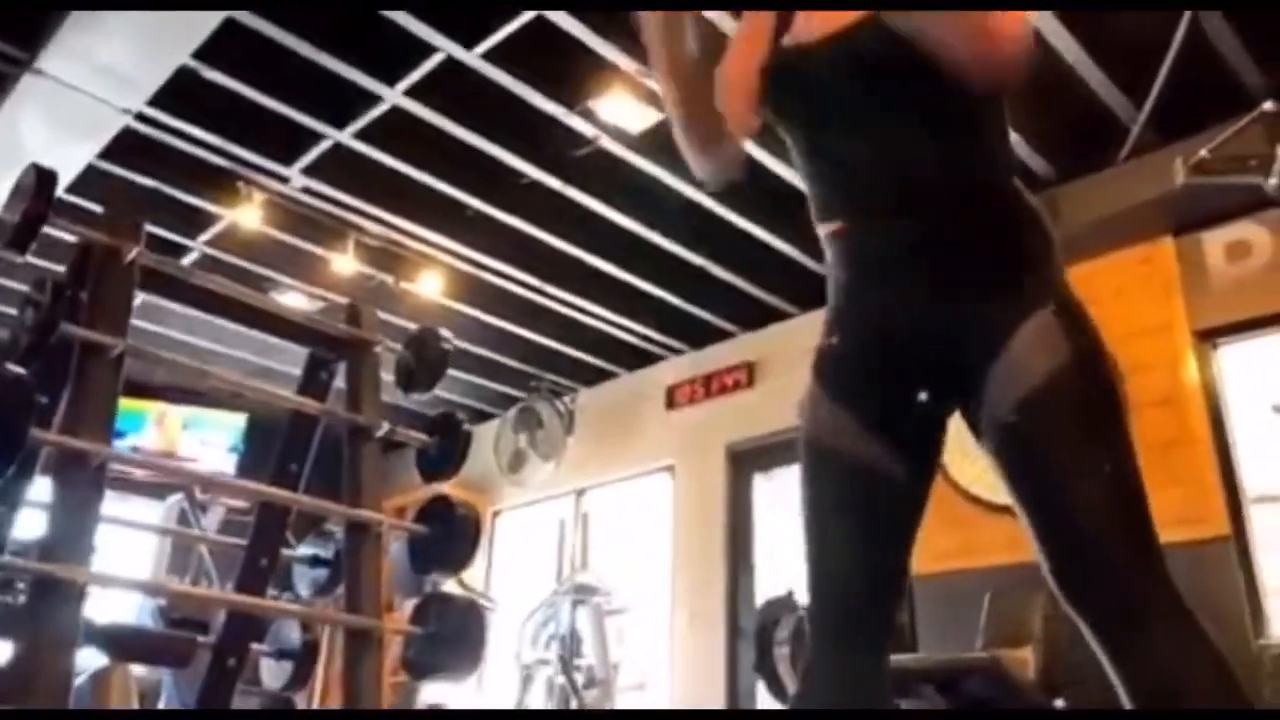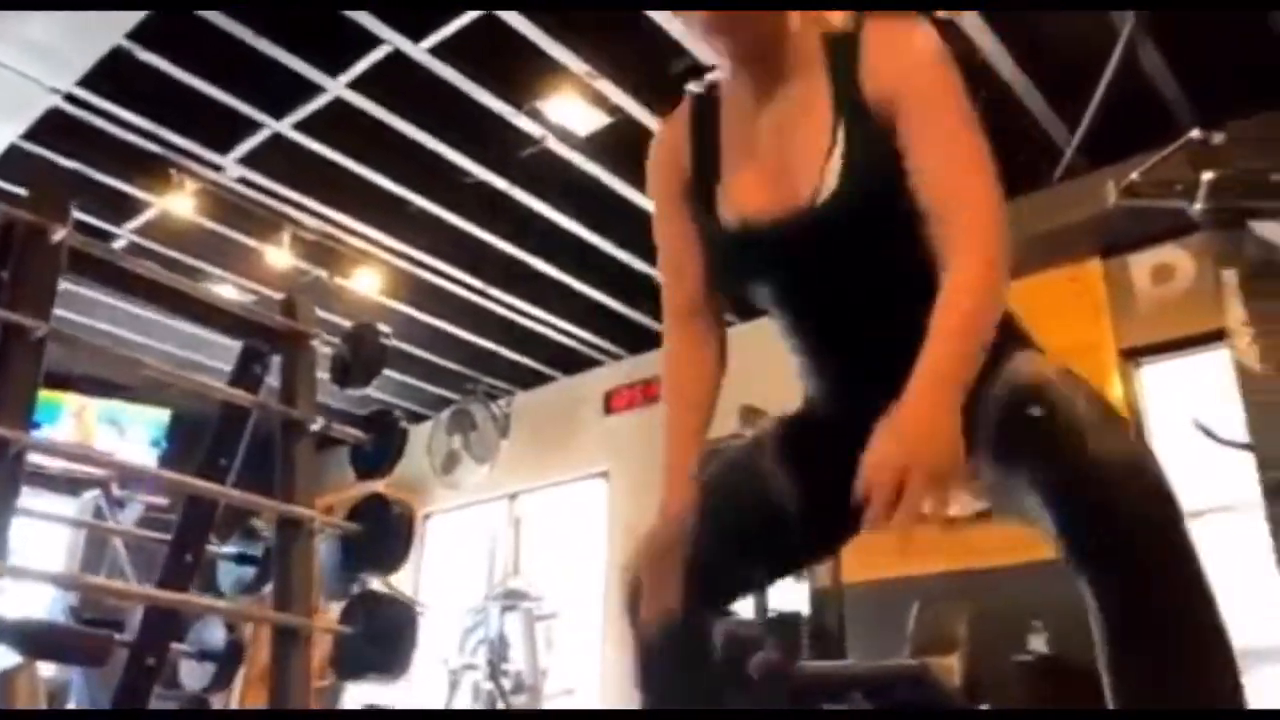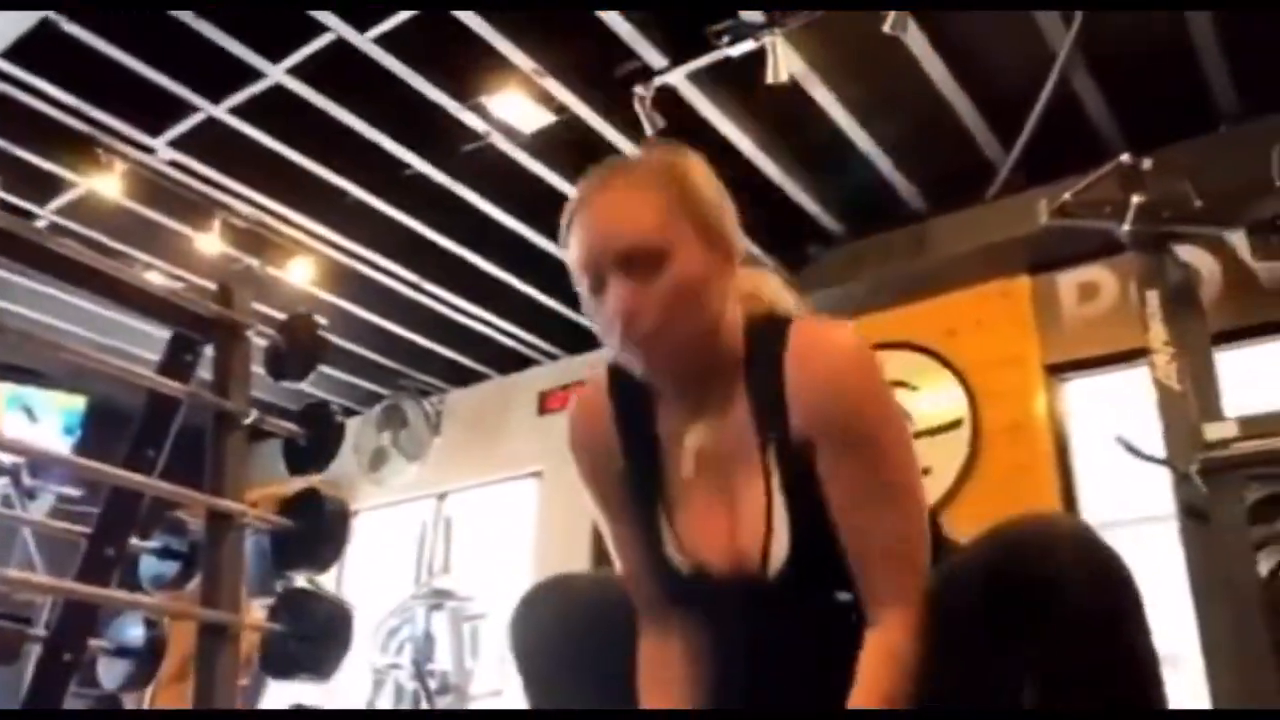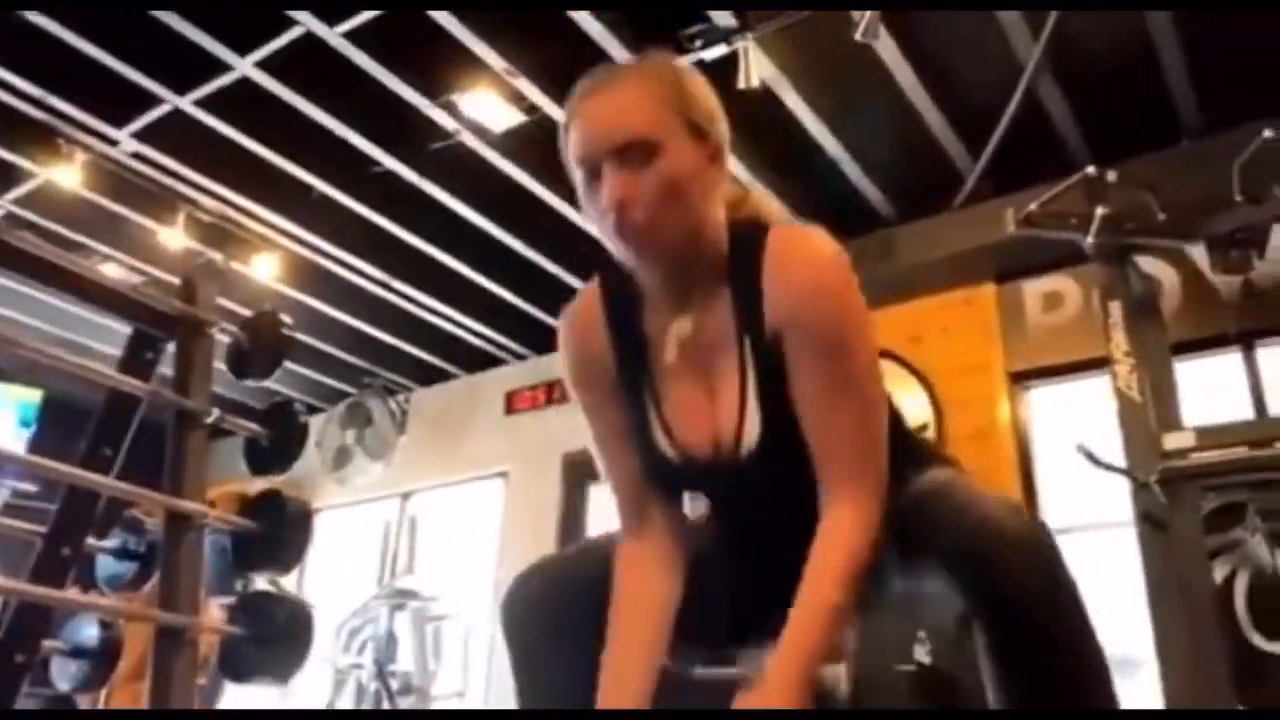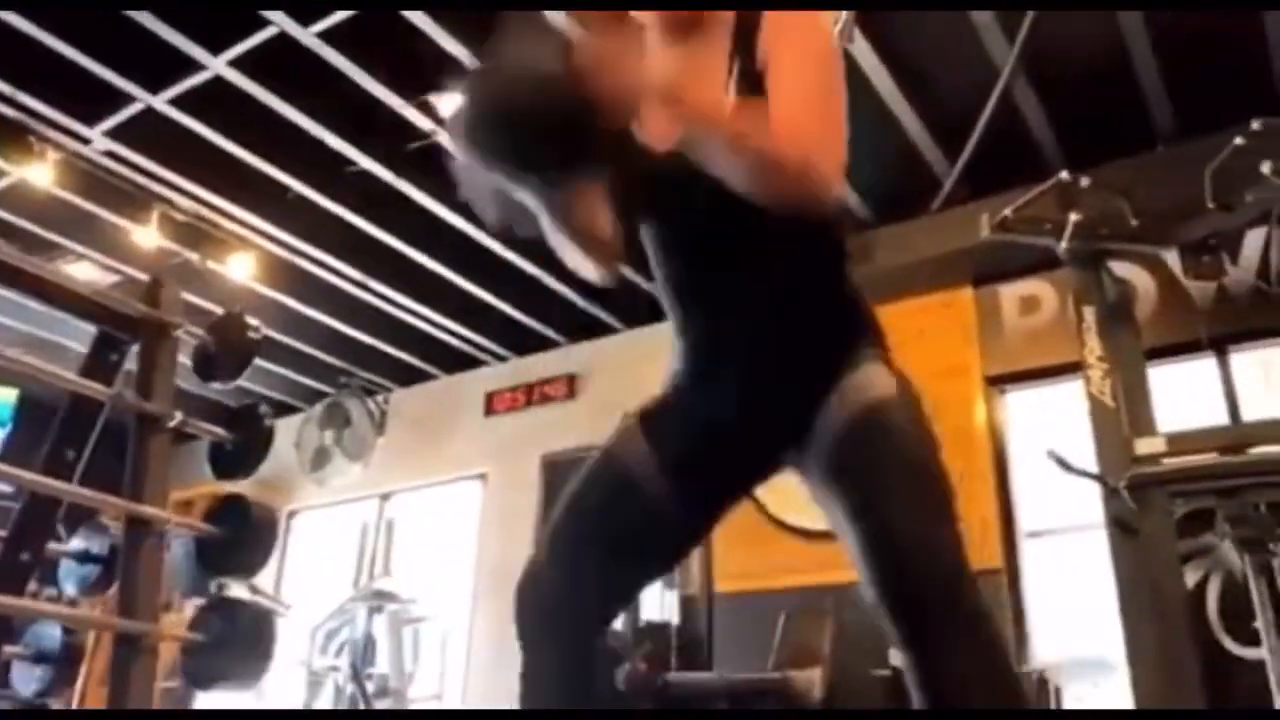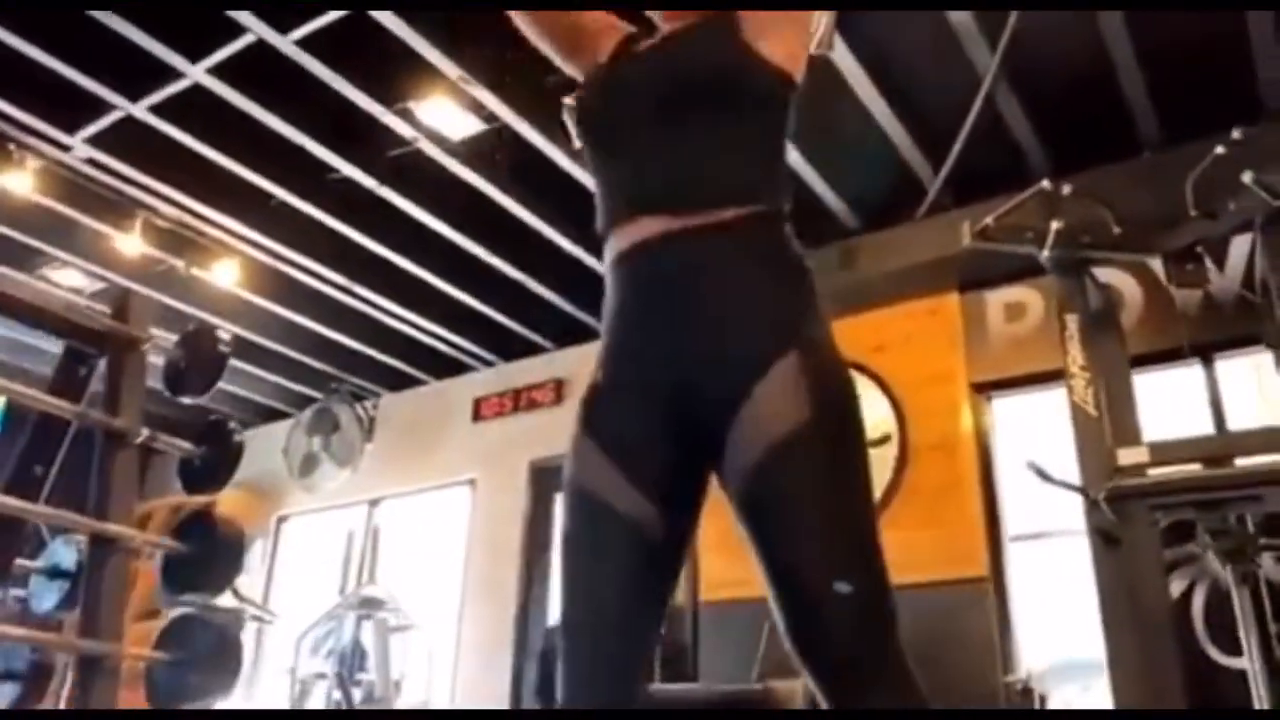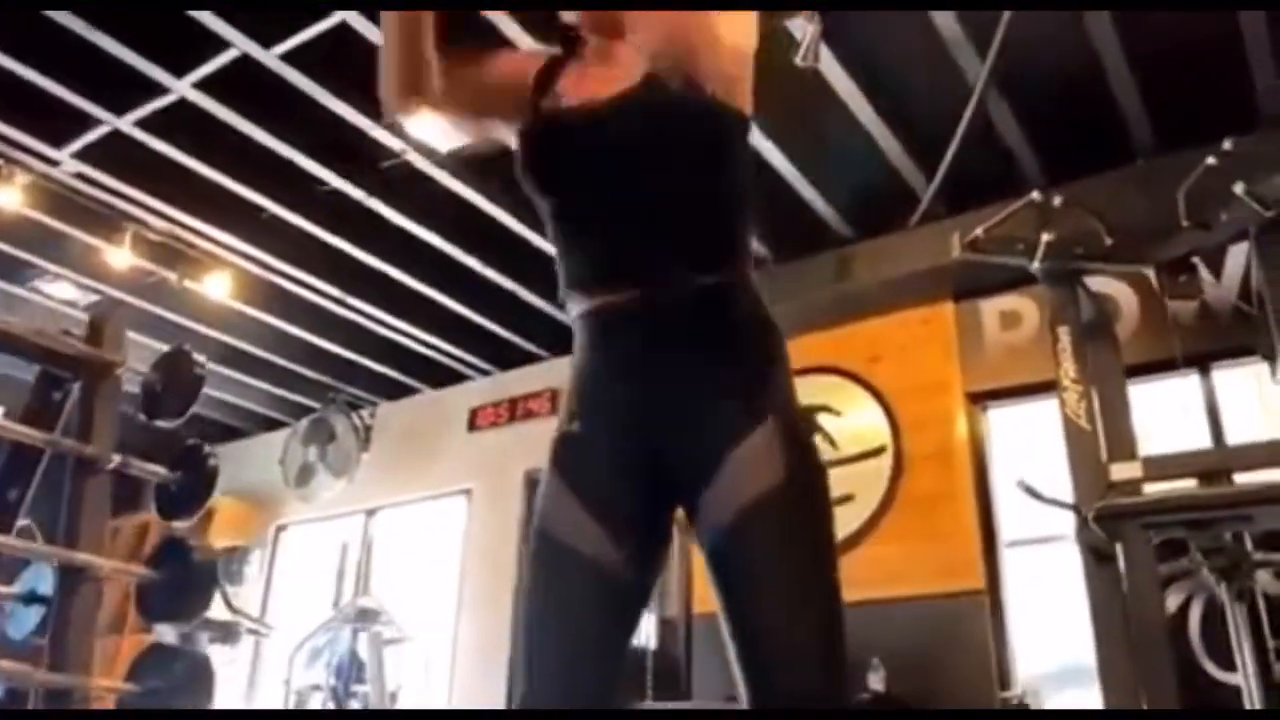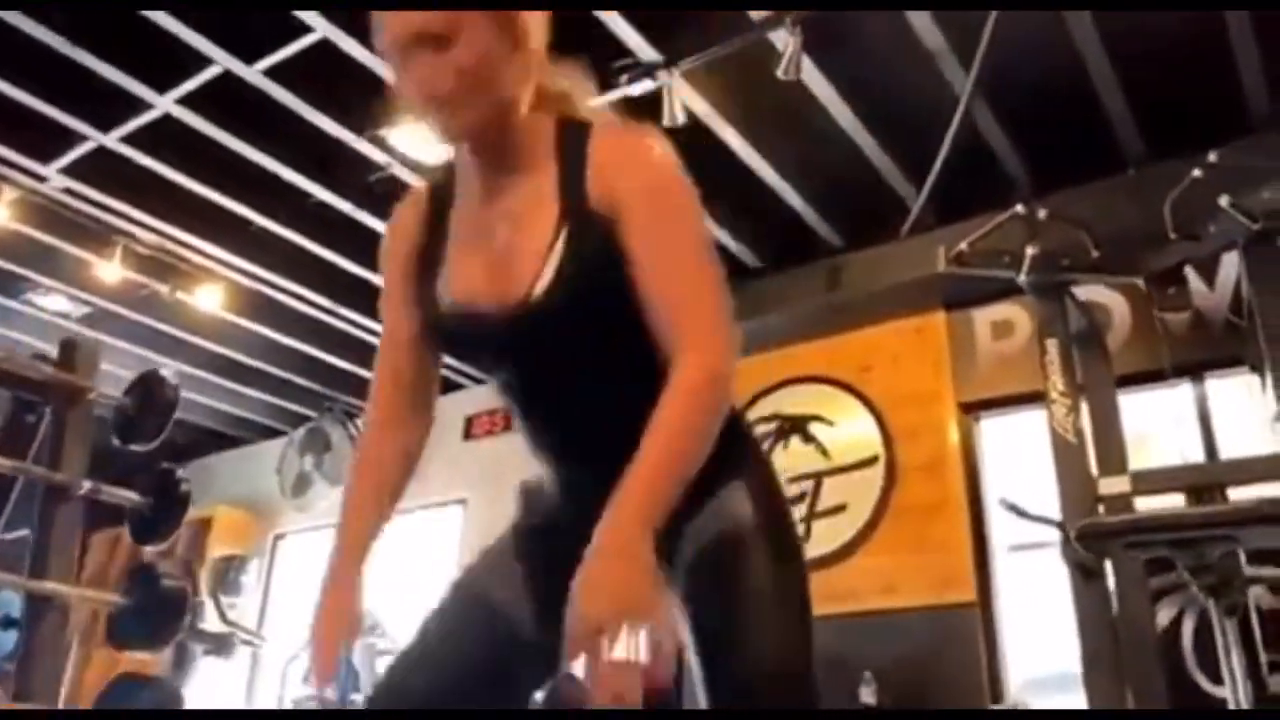
dt=0.3s
person 1, frame 1
right shoulder: (770, 25)
left elbow: (1000, 47)
right elbow: (710, 154)
right wrist: (668, 37)
left hip: (989, 280)
right hip: (865, 310)
left knee: (1117, 585)
right knee: (844, 620)
person 1, frame 2
left shoulder: (887, 54)
right shoulder: (680, 146)
left elbow: (978, 247)
right elbow: (691, 329)
left wrist: (927, 404)
right wrist: (677, 496)
left hip: (972, 378)
right hip: (842, 419)
left knee: (1123, 522)
right knee: (662, 590)
person 1, frame 3
left shoulder: (821, 366)
right shoulder: (600, 420)
left elbow: (896, 611)
right elbow: (667, 628)
left hip: (924, 641)
right hip: (774, 661)
left knee: (1062, 564)
right knee: (554, 623)
person 1, frame 4
left shoulder: (799, 269)
right shoulder: (593, 330)
left elbow: (855, 506)
right elbow: (648, 534)
left wrist: (781, 690)
right wrist: (619, 706)
left hip: (890, 508)
right hip: (767, 543)
left knee: (1006, 553)
right knee: (542, 605)
person 1, frame 5
left shoulder: (783, 30)
right shoulder: (609, 71)
left elbow: (811, 170)
right elbow: (596, 254)
left wrist: (659, 86)
right wrist: (552, 185)
left hip: (824, 368)
right hip: (707, 390)
left knee: (924, 579)
right knee: (551, 599)
person 1, frame 6
left shoulder: (764, 26)
right shoulder: (607, 49)
left hip: (756, 323)
right hip: (638, 350)
left knee: (846, 644)
right knee: (591, 665)
person 1, frame 7
left shoulder: (697, 38)
right shoulder: (540, 78)
left elbow: (705, 49)
right elbow: (411, 91)
left hip: (725, 381)
right hip: (604, 393)
left knee: (800, 687)
right knee: (552, 699)
person 1, frame 8
left shoulder: (615, 159)
right shoulder: (418, 224)
left elbow: (705, 361)
right elbow: (394, 418)
left wrist: (624, 532)
right wrist: (343, 577)
left hip: (704, 490)
right hip: (579, 514)
right knee: (411, 701)
